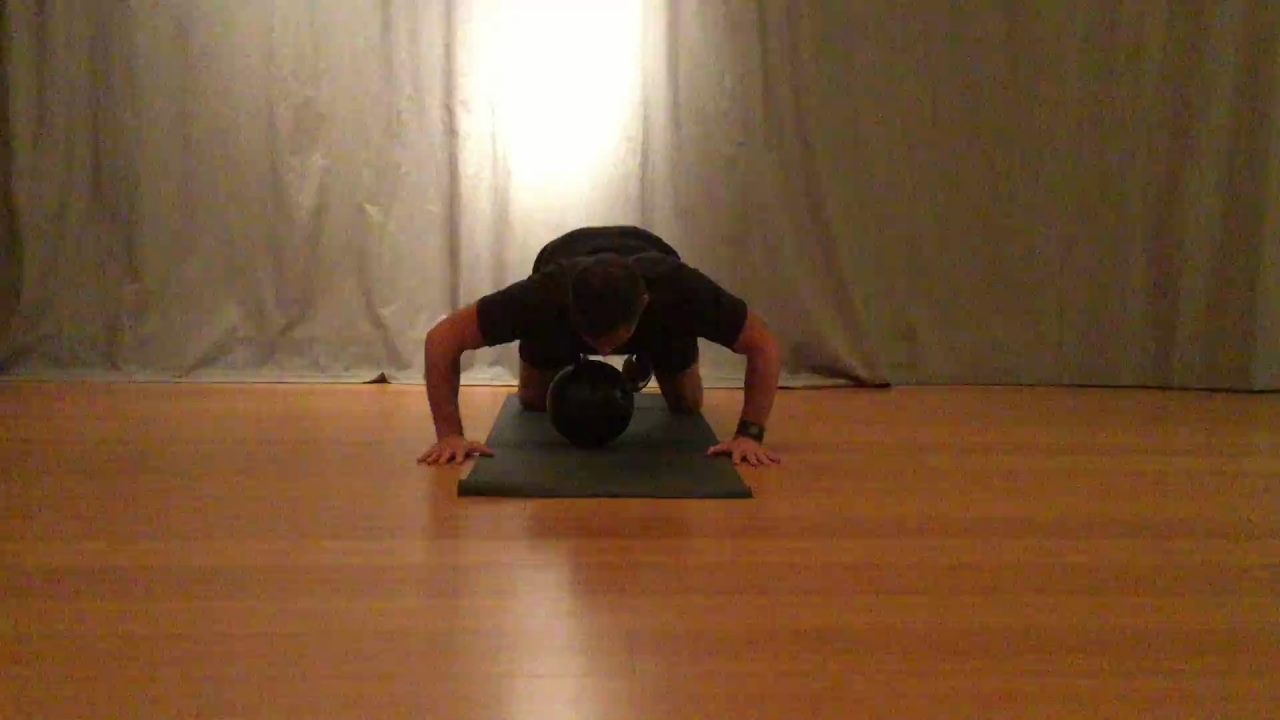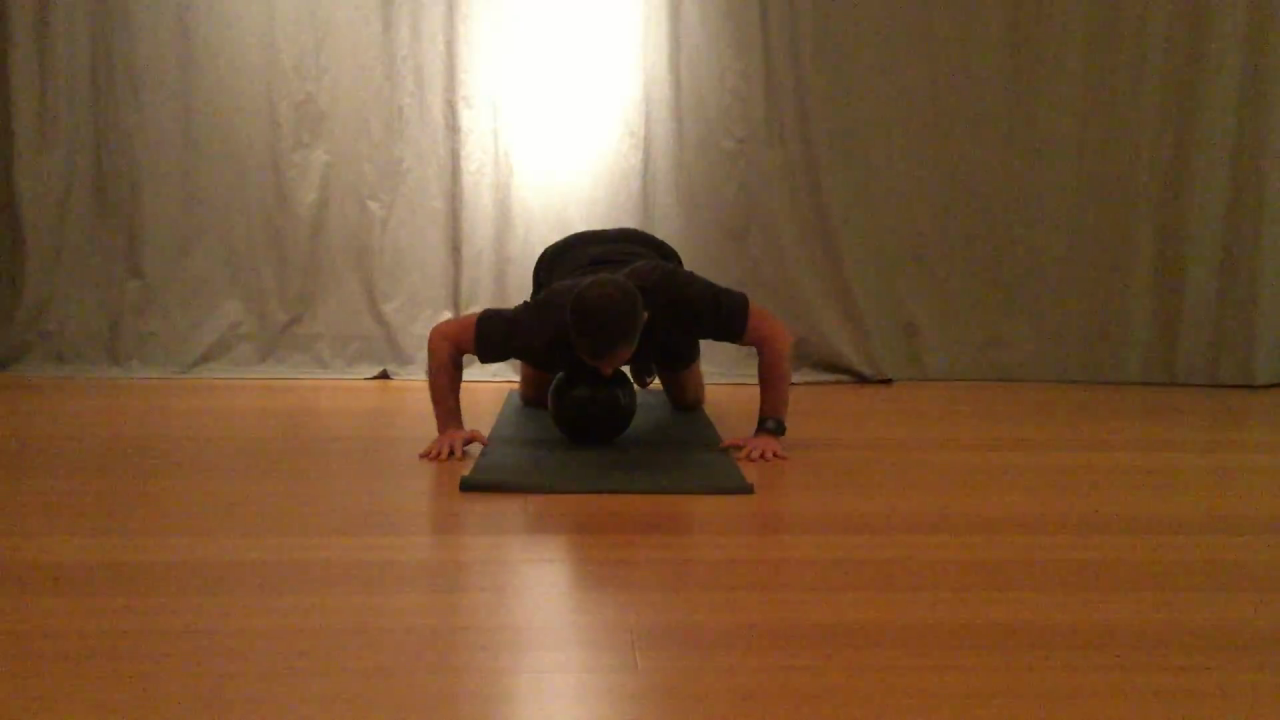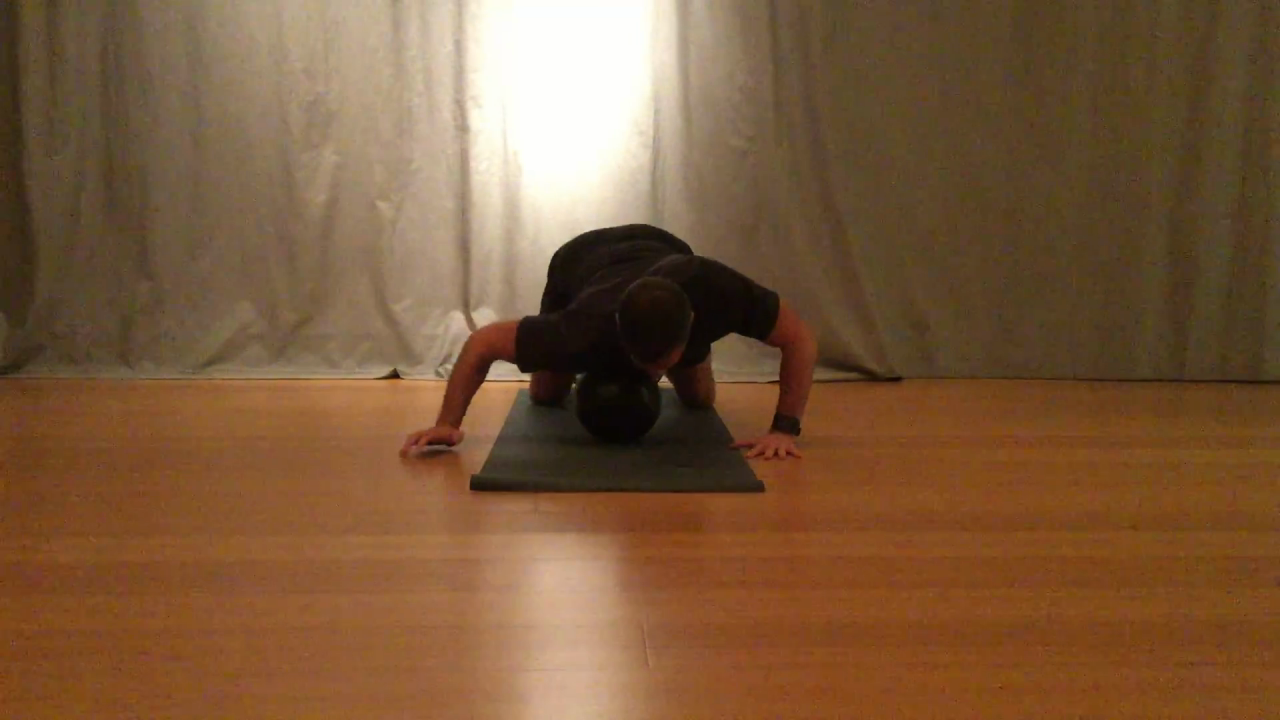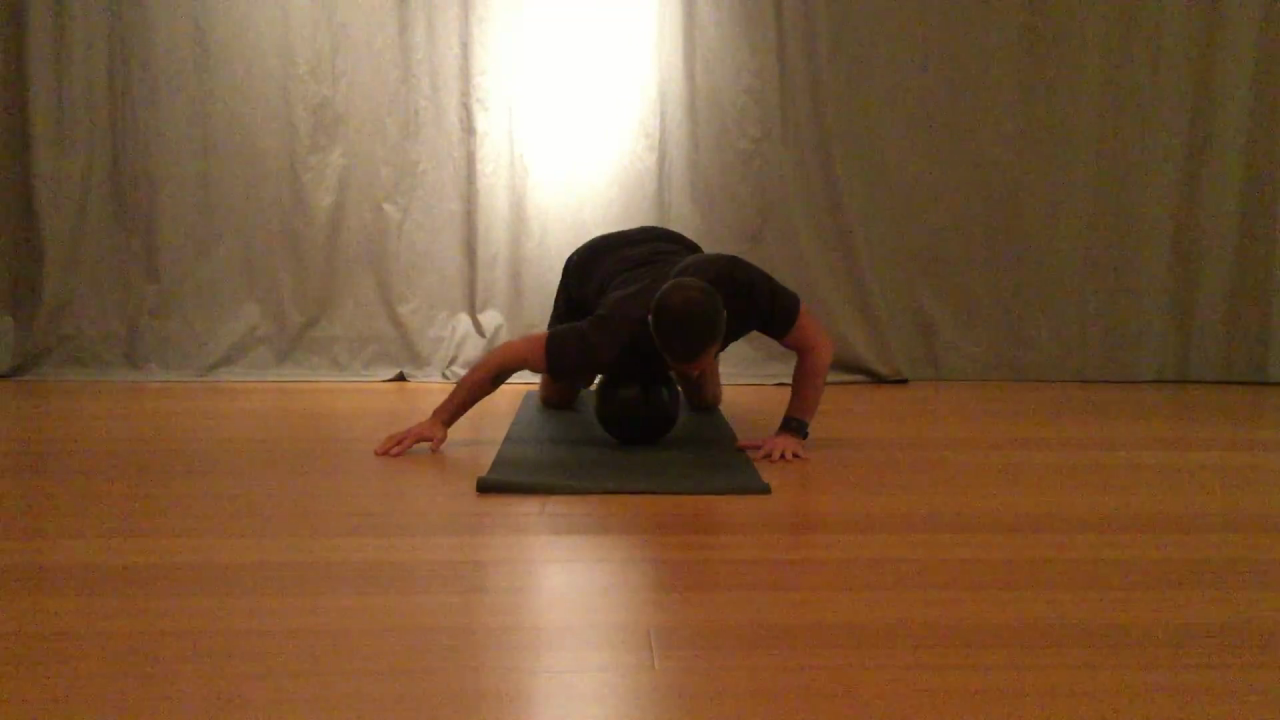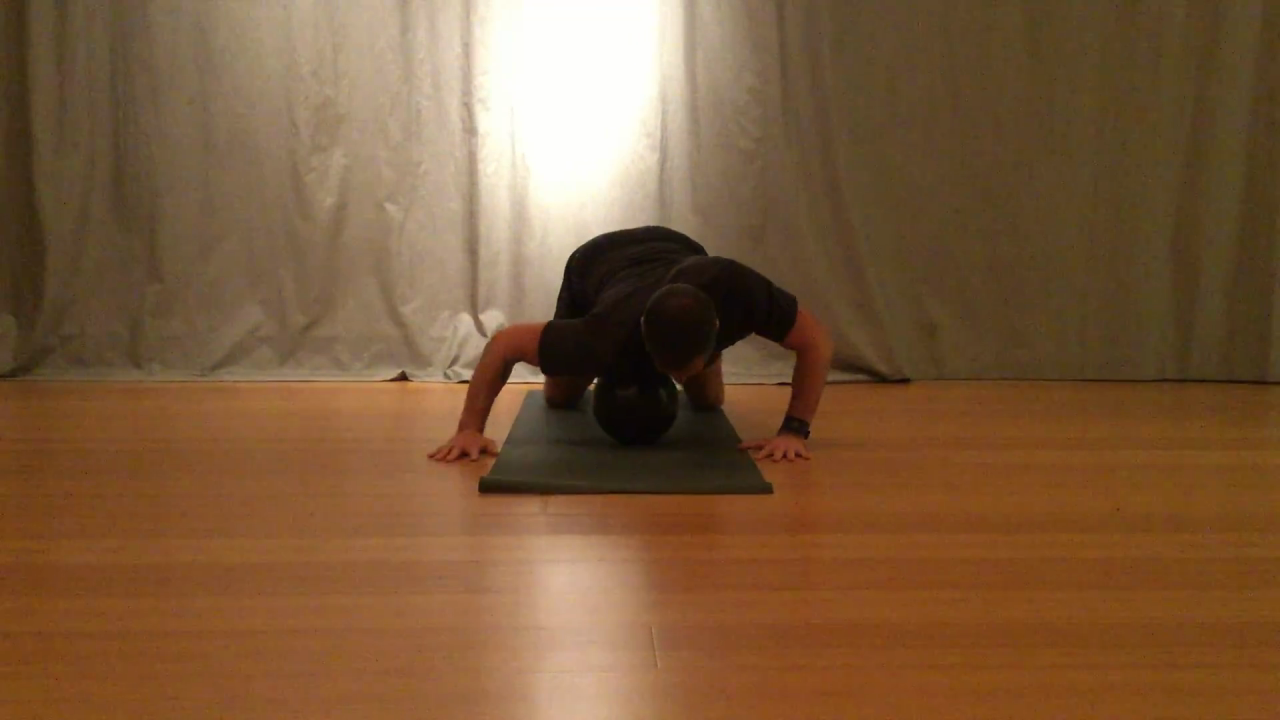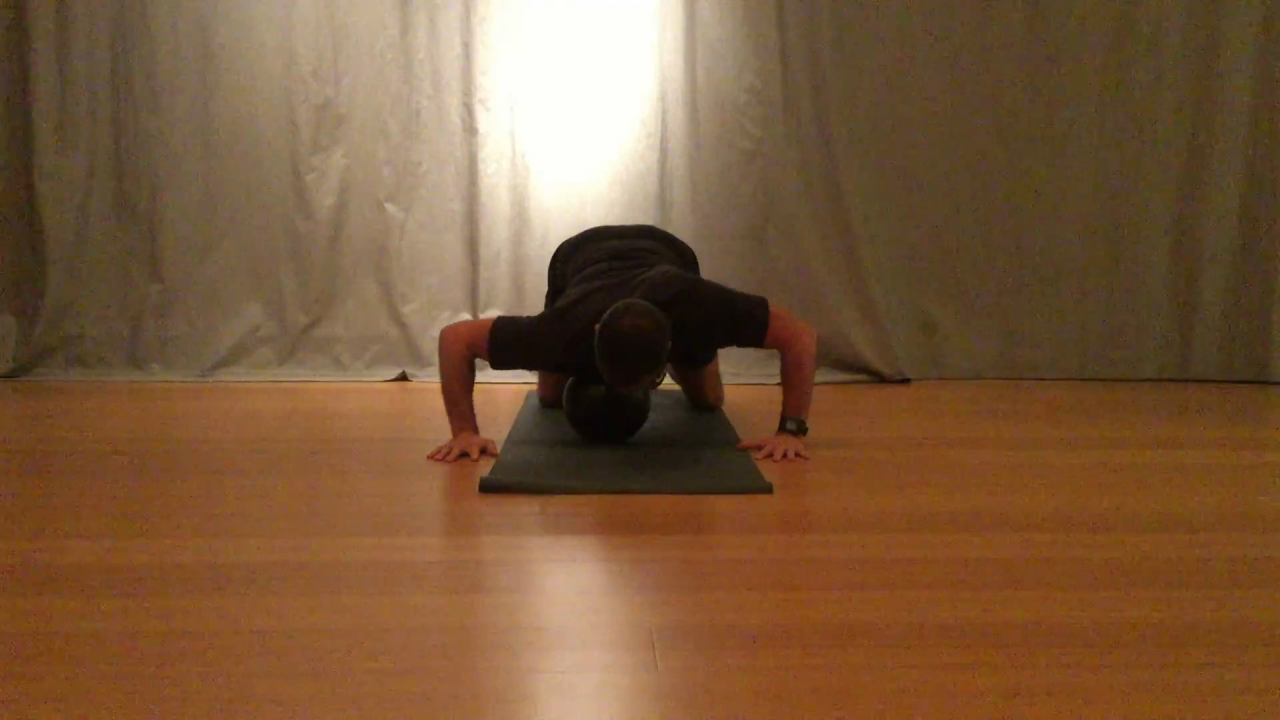
dt=0.7s
person 1, frame 1
left shoulder: (678, 288)
right shoulder: (545, 293)
left elbow: (765, 346)
right elbow: (442, 339)
left wrist: (750, 433)
right wrist: (449, 433)
left knee: (687, 403)
right knee: (533, 399)
left ankle: (644, 364)
person 1, frame 2
left shoulder: (675, 295)
right shoulder: (546, 320)
left elbow: (775, 336)
right elbow: (443, 337)
left wrist: (770, 429)
right wrist: (449, 426)
left hip: (648, 257)
left knee: (689, 400)
right knee: (534, 396)
left ankle: (650, 362)
person 1, frame 3
left shoulder: (713, 289)
right shoulder: (585, 327)
left elbow: (801, 340)
right elbow: (482, 341)
left wrist: (784, 428)
right wrist: (447, 421)
left hip: (661, 252)
right hip: (578, 262)
left knee: (700, 398)
right knee: (546, 394)
right ankle: (582, 361)
person 1, frame 4
left shoulder: (739, 285)
right shoulder: (617, 331)
left elbow: (817, 345)
right elbow: (507, 354)
left wrist: (793, 430)
right wrist: (438, 420)
left hip: (673, 253)
right hip: (593, 267)
left knee: (706, 400)
right knee: (556, 398)
right ankle: (592, 366)
person 1, frame 5
left shoulder: (733, 289)
right shoulder: (608, 336)
left elbow: (817, 343)
right elbow: (503, 343)
left wrist: (794, 430)
right wrist: (470, 427)
left hip: (676, 255)
right hip: (594, 265)
left knee: (709, 400)
right knee: (559, 398)
person 1, frame 6
left shoulder: (692, 304)
right shoulder: (566, 331)
left elbow: (800, 337)
right elbow: (454, 338)
left wrist: (792, 429)
right wrist: (464, 431)
left hip: (665, 254)
left knee: (708, 399)
right knee: (551, 398)
left ankle: (674, 369)
